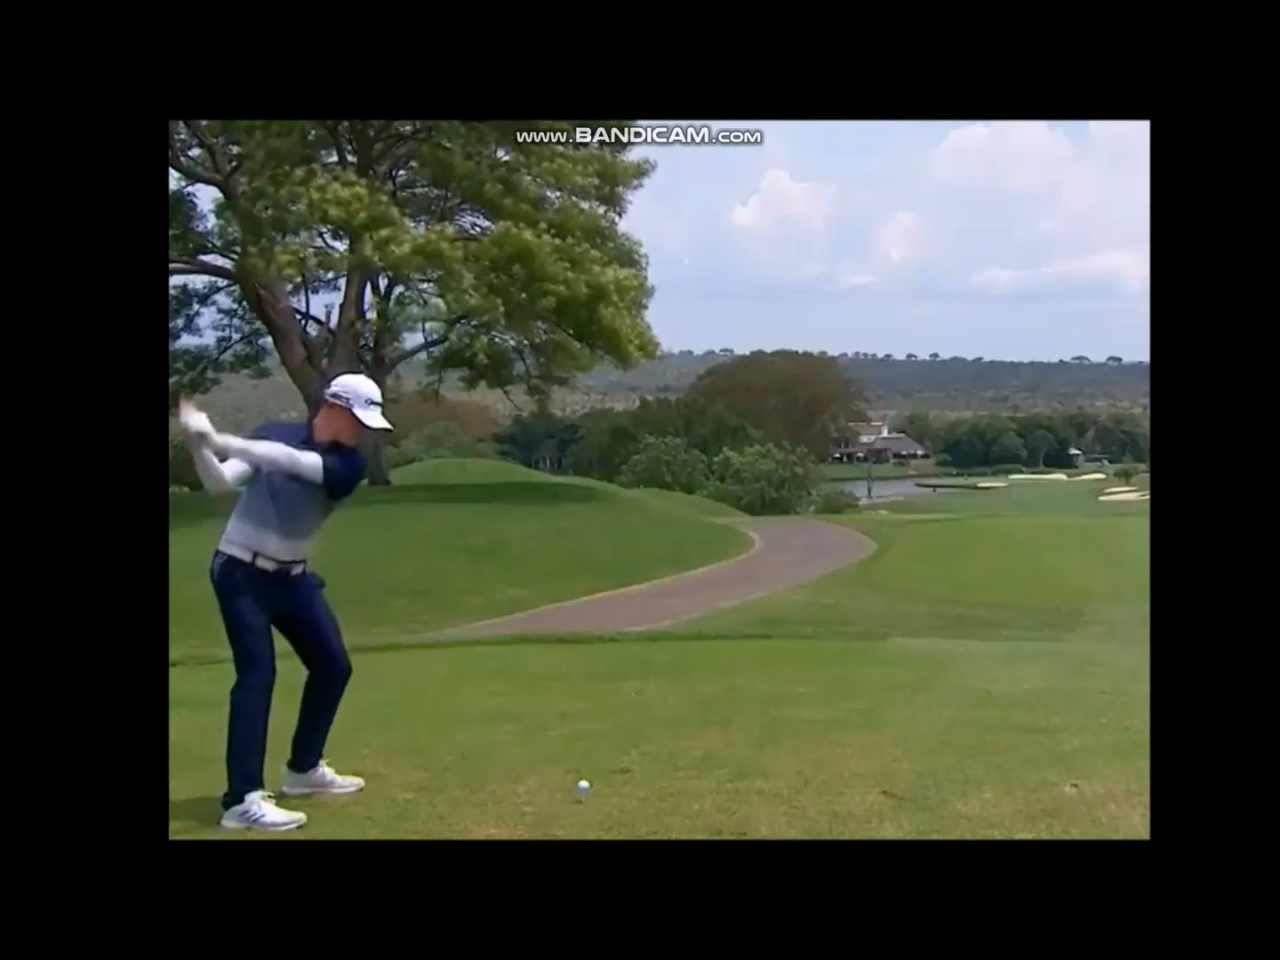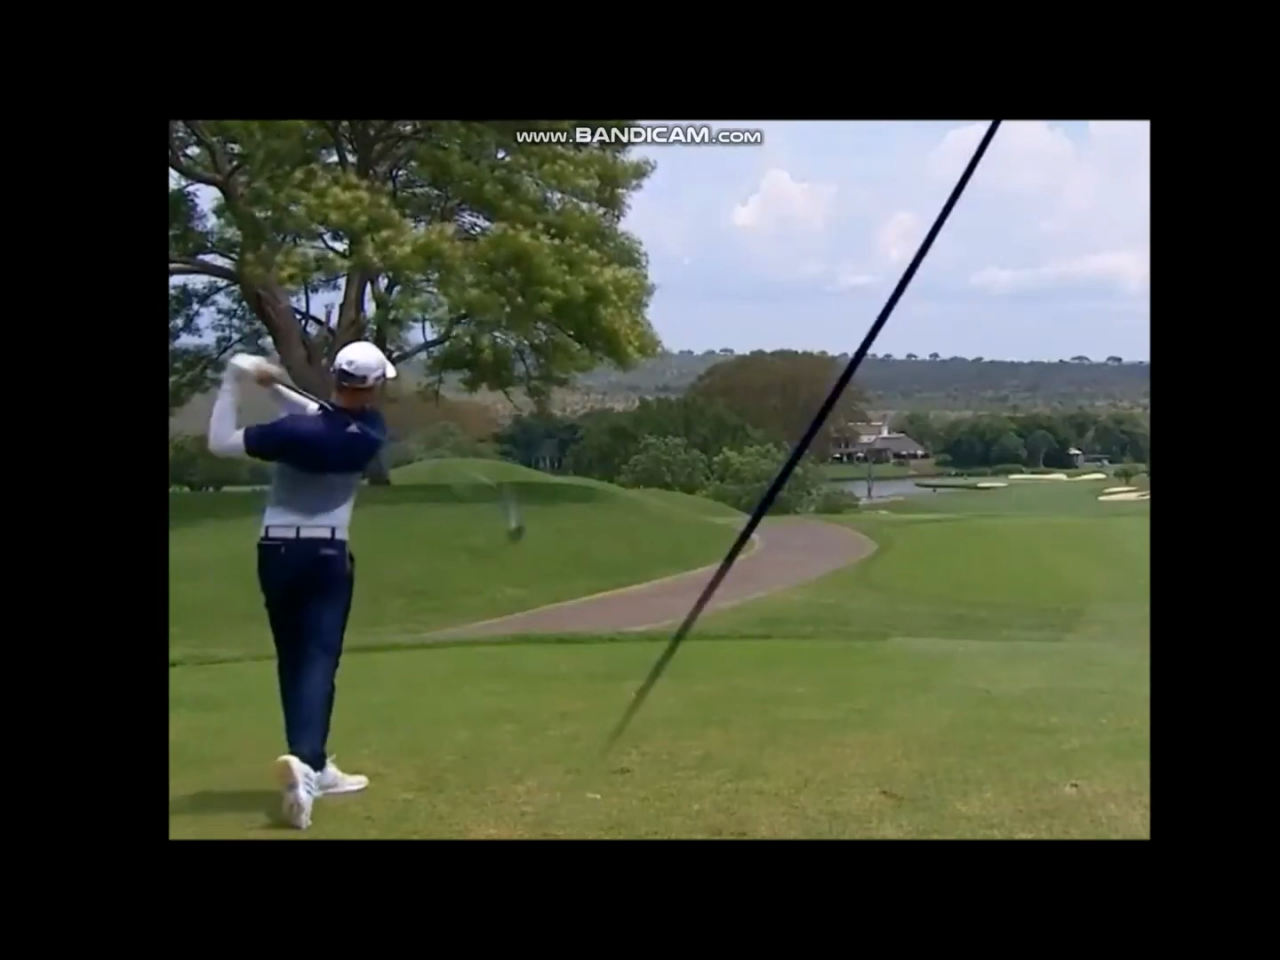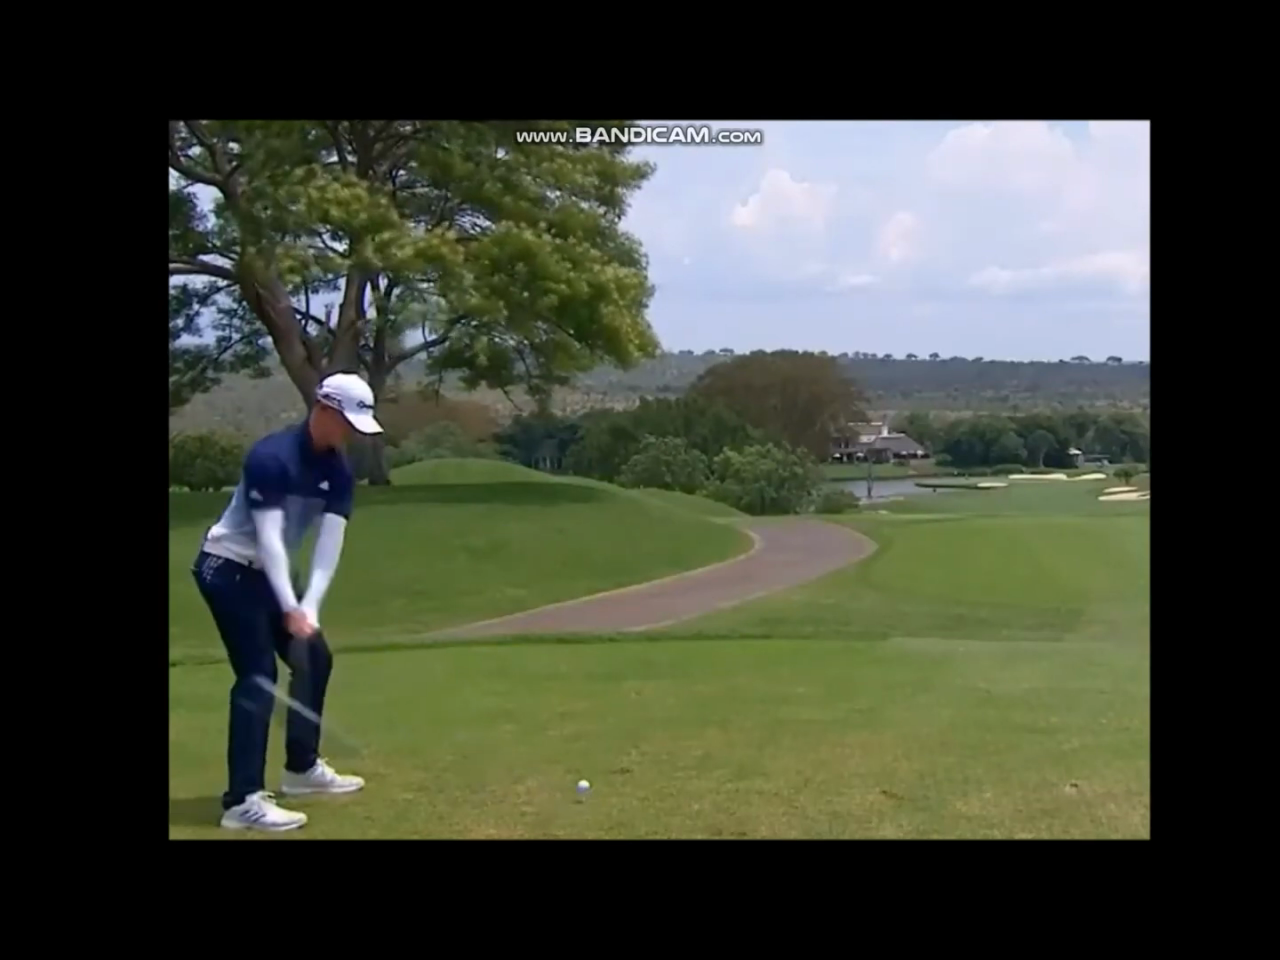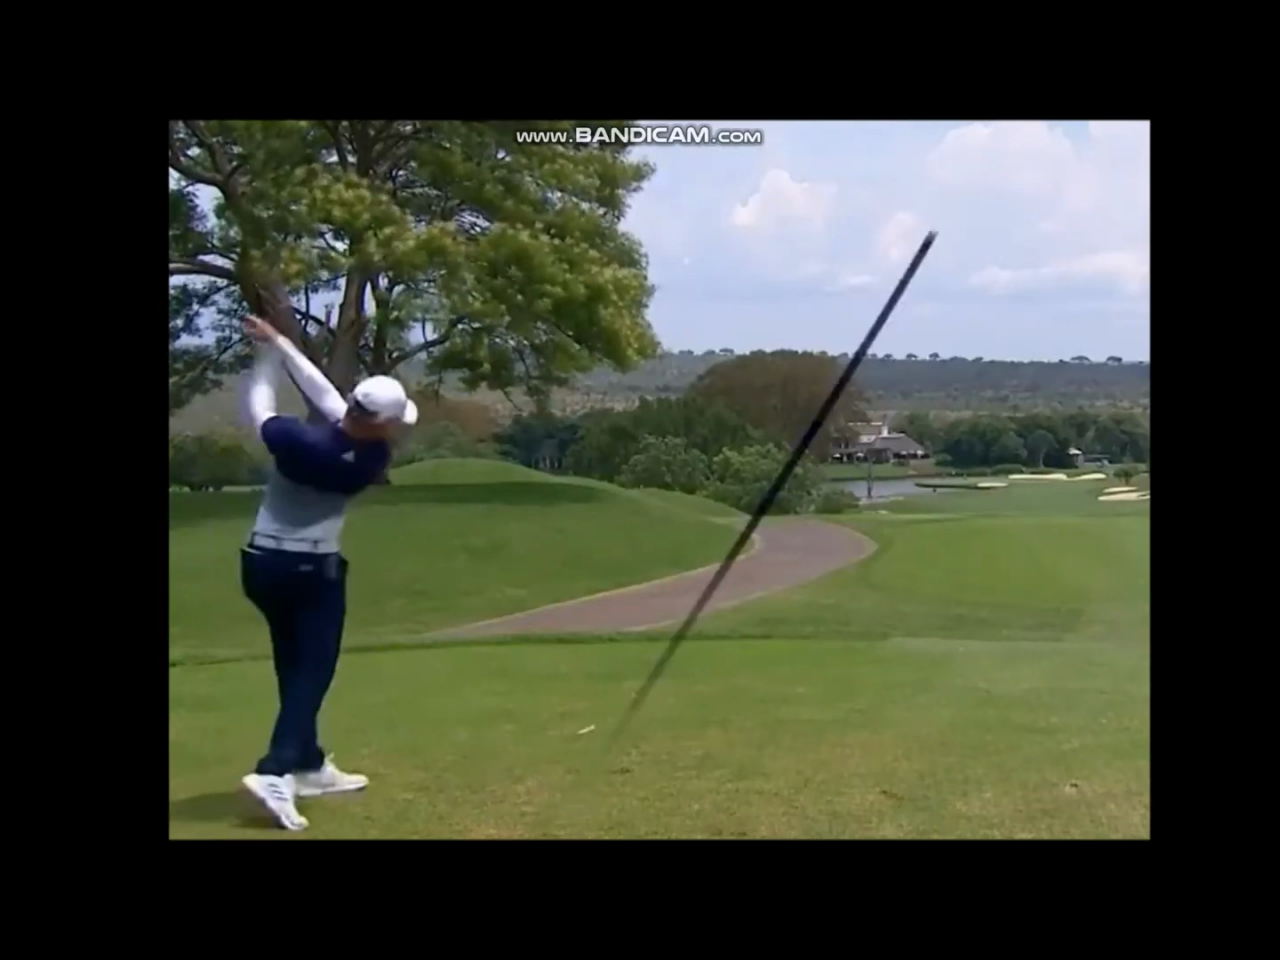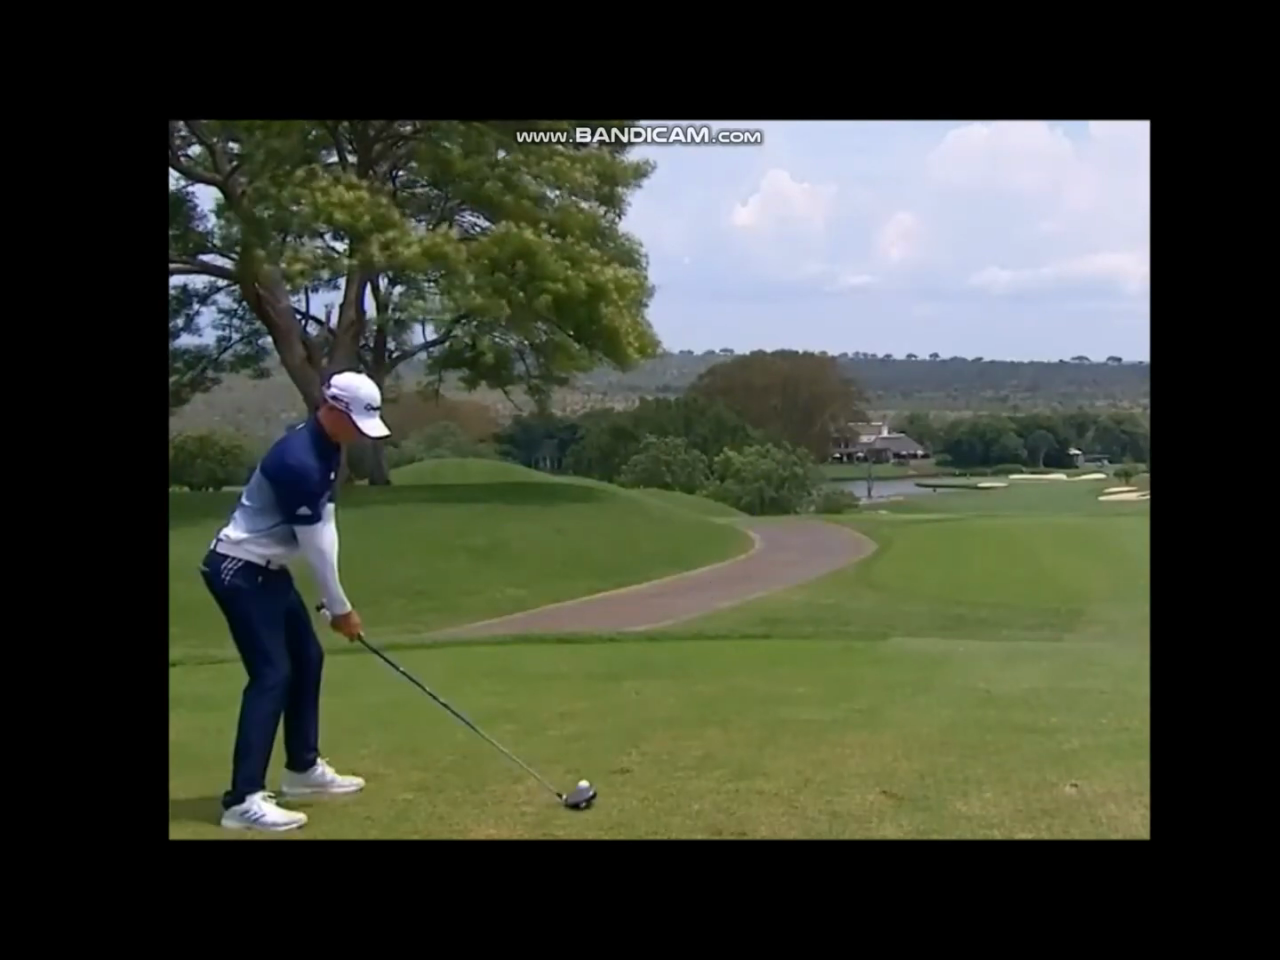
dt=1s
person 1, frame 1
left shoulder: (348, 465)
right shoulder: (272, 433)
left elbow: (287, 460)
right elbow: (222, 478)
left wrist: (216, 438)
right wrist: (201, 444)
left hip: (292, 575)
right hip: (240, 571)
left knee: (333, 666)
right knee: (257, 673)
left ankle: (304, 768)
right ankle: (242, 798)
person 1, frame 2
left shoulder: (296, 432)
right shoulder: (370, 432)
left elbow: (220, 443)
left wrist: (237, 377)
right wrist: (278, 386)
left hip: (277, 553)
right hip: (328, 556)
left knee: (293, 660)
right knee: (319, 660)
left ankle: (312, 766)
right ankle: (306, 760)
person 1, frame 3
left shoulder: (338, 470)
right shoulder: (271, 455)
left elbow: (330, 541)
right elbow: (268, 537)
left wrist: (310, 607)
right wrist: (290, 607)
left hip: (266, 573)
right hip: (227, 570)
left knee: (313, 658)
right knee: (258, 675)
left ankle: (303, 768)
right ankle: (243, 800)
person 1, frame 4
left shoulder: (298, 441)
right shoulder: (371, 458)
left elbow: (256, 411)
right elbow: (334, 409)
left wrist: (273, 348)
right wrist: (281, 345)
left hip: (261, 563)
right hip: (313, 568)
left knee: (299, 657)
right knee: (312, 669)
left ankle: (307, 766)
right ankle: (275, 773)
person 1, frame 5
left shoulder: (324, 450)
right shoulder: (298, 461)
left elbow: (324, 527)
right elbow: (314, 545)
left wrist: (334, 601)
right wrist: (339, 606)
left hip: (264, 571)
right hip: (240, 571)
left knee: (305, 659)
right knee: (271, 672)
left ankle: (303, 769)
right ankle: (244, 798)
